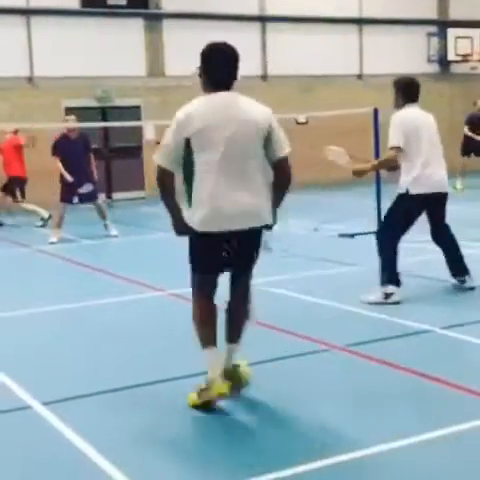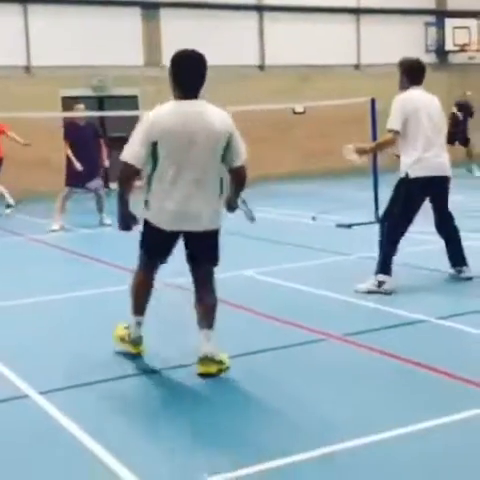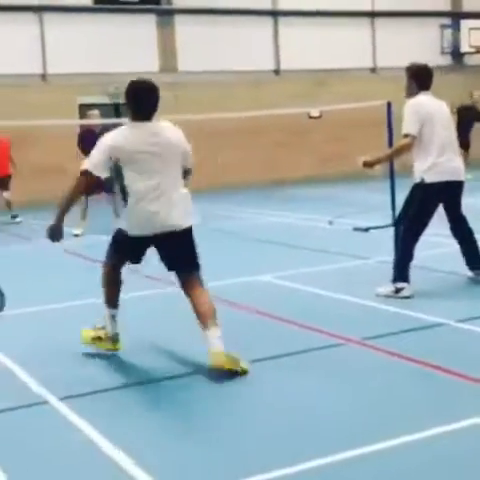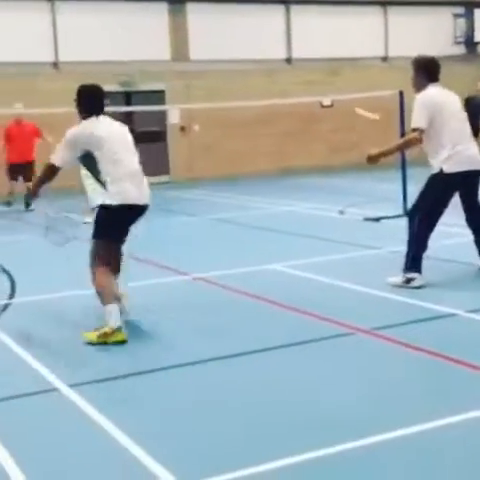
dt=0.3s
person 1, frame 1
left shoulder: (187, 115)
right shoulder: (262, 113)
left elbow: (164, 174)
right elbow: (283, 171)
left wrist: (176, 214)
right wrist: (272, 207)
left hip: (207, 219)
right hip: (252, 217)
left knee: (203, 292)
right knee: (240, 288)
left ankle: (214, 377)
right ankle: (231, 365)
person 1, frame 2
left shoulder: (154, 119)
right shoulder: (222, 120)
left elbow: (127, 171)
right elbow: (239, 173)
left wrist: (124, 209)
right wrist: (232, 200)
left hip: (161, 214)
right hip: (205, 215)
left knee: (145, 271)
right knee: (204, 282)
left ankle: (135, 335)
right ankle: (208, 352)
person 1, frame 3
left shoulder: (113, 140)
right shoulder: (174, 134)
left elbow: (84, 180)
left wrist: (59, 218)
left hip: (138, 221)
right hip: (177, 219)
left knee: (111, 266)
right knee: (193, 285)
left ankle: (110, 333)
right ankle: (218, 352)
person 1, frame 4
left shoulder: (79, 133)
right shoulder: (120, 127)
left elbow: (51, 169)
left wrist: (31, 193)
left hip: (117, 199)
right hip: (141, 196)
left knee: (99, 262)
right knee: (112, 244)
left ankle: (113, 326)
right ankle: (115, 298)
person 2, frame 1
left shoulder: (400, 117)
right shoulder: (428, 117)
left elbow: (393, 155)
left wrist: (368, 168)
right wrist: (397, 165)
left hip: (417, 187)
right hip: (439, 185)
left knee: (387, 233)
right knee: (441, 231)
left ankle: (390, 287)
right ankle: (463, 277)
person 2, frame 2
left shoulder: (403, 99)
right shoulder: (434, 100)
left elbow: (392, 137)
left wrist: (368, 148)
left hip: (417, 171)
right hip: (441, 170)
left knee: (391, 222)
right knee: (444, 218)
left ankle: (383, 277)
right ankle: (461, 267)
person 2, frame 3
left shoulder: (414, 104)
right shoulder: (442, 105)
left elbow: (408, 142)
left wrist: (378, 159)
left hip: (431, 176)
right hip: (455, 173)
left knee: (405, 227)
right knee: (458, 222)
left ankle: (401, 283)
person 2, frame 4
left shoulder: (425, 97)
right shoulder: (450, 95)
left elbow: (415, 137)
left wrist: (382, 153)
right wrist: (430, 141)
left hip: (450, 167)
left knee: (419, 215)
left ankle: (412, 273)
